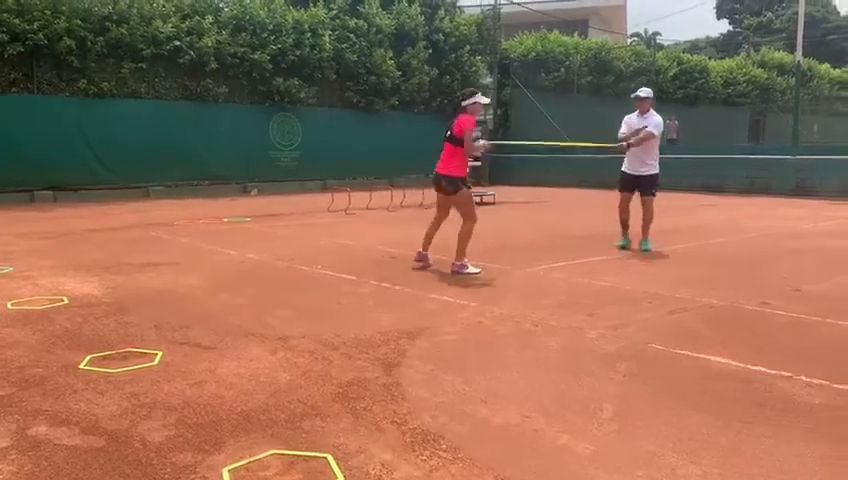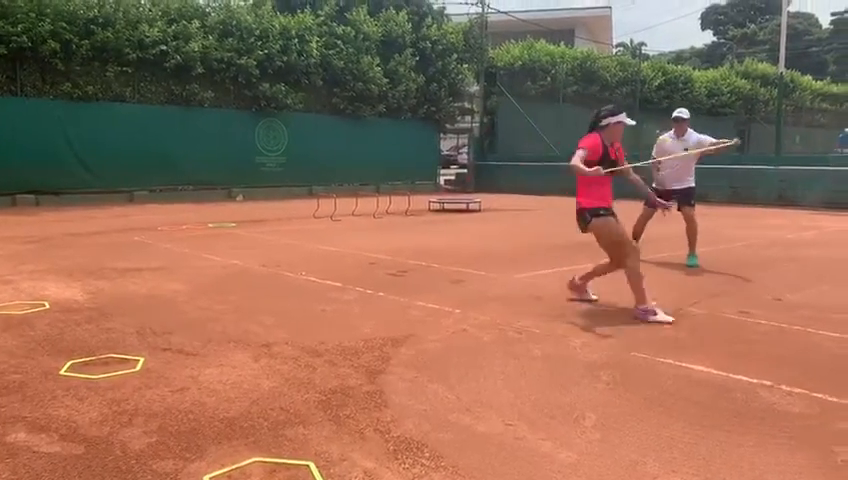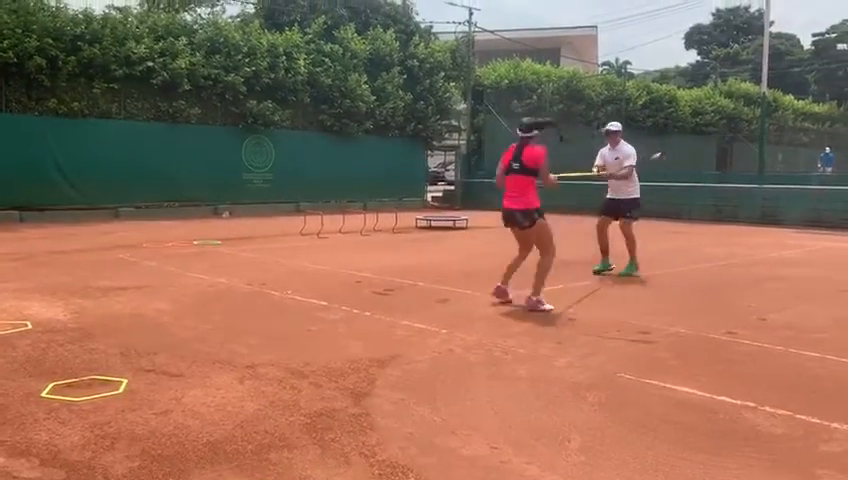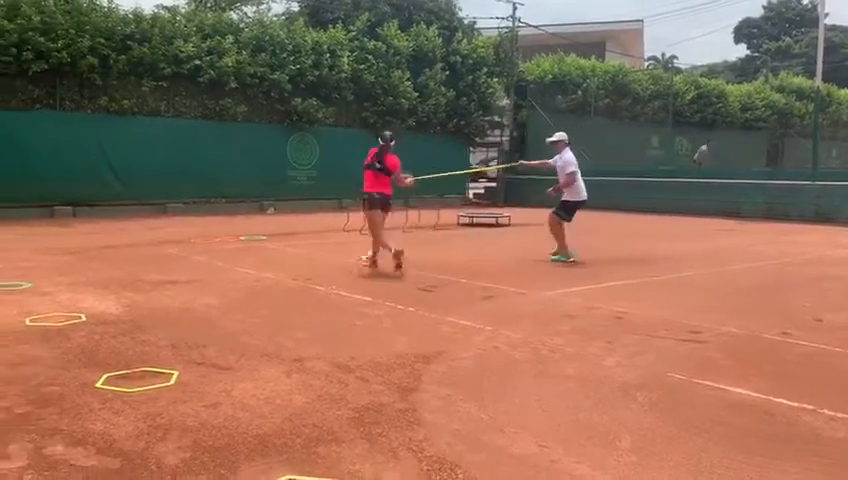
dt=1s
person 1, frame 1
left shoulder: (458, 120)
right shoulder: (468, 120)
right elbow: (468, 149)
left wrist: (476, 147)
right wrist: (480, 145)
left hip: (441, 175)
right hip: (454, 178)
left knee: (440, 217)
right knee: (470, 219)
left ankle: (423, 255)
right ankle: (459, 263)
person 1, frame 2
left shoulder: (615, 147)
right shoulder: (592, 141)
left elbow: (631, 176)
right elbow: (574, 163)
left wrist: (653, 197)
right wrist: (588, 171)
left hip: (603, 209)
right hip: (591, 210)
left knee: (619, 260)
right knee: (630, 251)
left ankle: (579, 284)
right ankle: (643, 307)
person 1, frame 3
left shoulder: (509, 151)
right shoulder: (538, 151)
left elbow: (499, 180)
right elbow: (547, 181)
right wrist: (553, 179)
left hip: (509, 210)
right hip: (527, 210)
left knee: (524, 250)
right knee: (548, 253)
left ankle: (502, 287)
right ankle: (535, 298)
person 1, frame 4
left shoulder: (371, 153)
right shoulder: (394, 160)
right elbow: (399, 182)
right wrist: (409, 181)
left hip: (371, 195)
right hip: (386, 197)
left knee: (377, 233)
right knee: (378, 230)
left ankle: (394, 251)
right ankle: (373, 258)
person 2, frame 1
left shoulder: (656, 120)
right shoulder: (629, 119)
left elbow: (644, 138)
right elbow: (621, 137)
left wrist: (628, 144)
right wrist: (631, 134)
left hip: (649, 170)
right hip: (629, 168)
left knee: (647, 203)
right knee: (623, 201)
left ankle: (645, 239)
right ankle: (625, 237)
person 2, frame 2
left shoulder: (697, 139)
right shoulder: (663, 139)
left elbow: (715, 143)
right elbow: (654, 160)
left wrist: (731, 142)
right wrist: (656, 176)
left hip: (685, 185)
right hip: (662, 184)
left knee: (690, 217)
right knee: (645, 215)
left ankle: (692, 254)
person 2, frame 3
left shoulder: (628, 150)
right shoulder: (603, 151)
left elbow: (628, 173)
right elbow: (597, 168)
left wrist: (611, 175)
right wrist: (597, 171)
left hip: (630, 195)
right hip: (613, 195)
left knee: (625, 228)
right knee: (601, 225)
left ankle: (633, 264)
right ankle: (605, 262)
person 2, frame 4
left shoulder: (567, 158)
right shoulder: (560, 157)
left elbow: (571, 179)
right elbow: (546, 163)
left wrist: (556, 188)
right wrist: (527, 163)
left hip: (574, 198)
right hip: (573, 197)
left knee: (553, 221)
right knee: (555, 220)
left ankle: (565, 254)
right ankle: (561, 249)
